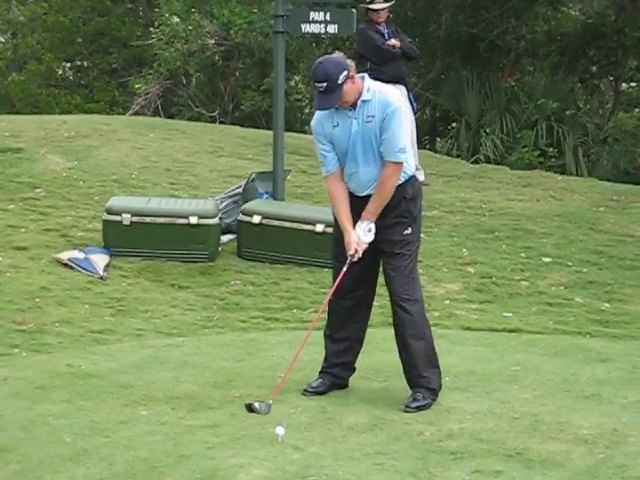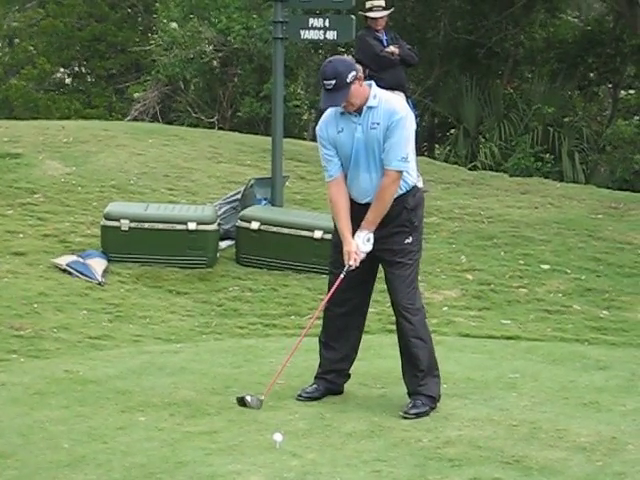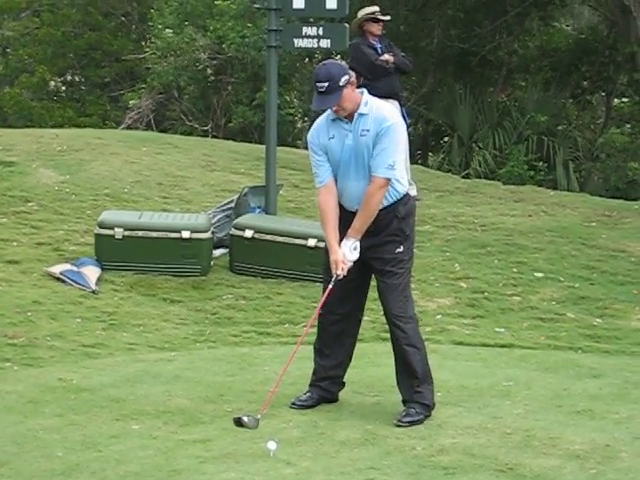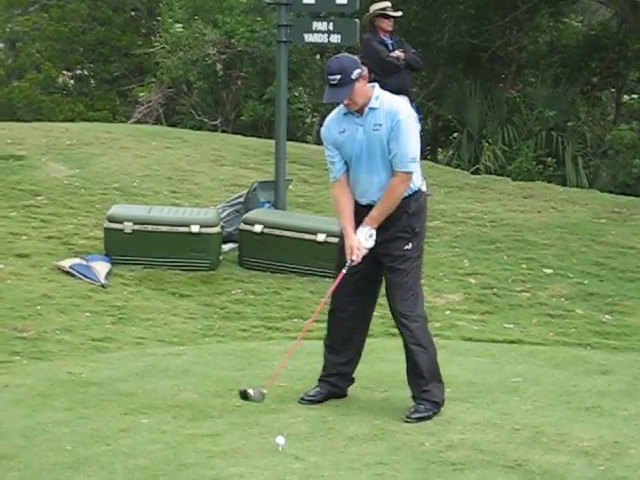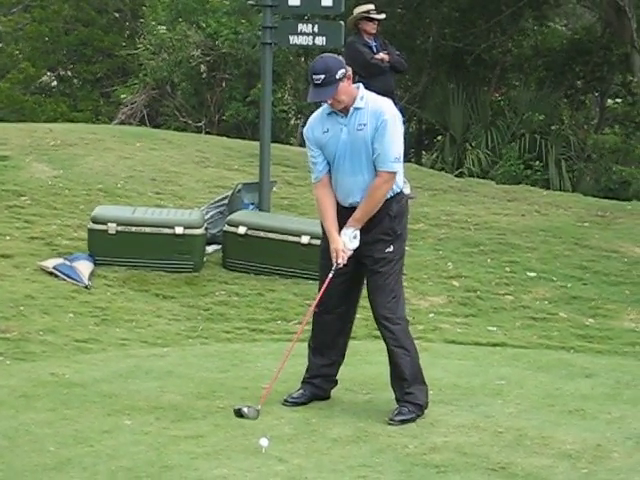
dt=1s
person 1, frame 1
left shoulder: (390, 103)
right shoulder: (322, 119)
left elbow: (393, 167)
right elbow: (334, 177)
left wrist: (368, 222)
right wrist: (348, 230)
left hip: (397, 201)
right hip: (354, 202)
left knee: (404, 292)
right knee: (345, 292)
left ankle: (425, 381)
right ankle: (336, 371)
person 1, frame 2
left shoulder: (395, 111)
right shoulder: (327, 124)
left elbow: (393, 177)
right elbow: (336, 183)
left wrist: (367, 231)
right wrist: (347, 238)
left hip: (398, 210)
right hip: (354, 210)
left knee: (406, 301)
right knee: (341, 300)
left ankle: (424, 389)
right ankle: (331, 376)
person 1, frame 3
left shoulder: (386, 119)
right shoulder: (319, 132)
left elbow: (379, 186)
right elbow: (326, 190)
left wrist: (352, 239)
right wrist: (334, 246)
left hip: (390, 219)
right hip: (349, 216)
left knee: (398, 309)
right knee: (335, 308)
left ankle: (419, 397)
right ankle: (325, 385)
person 1, frame 4
left shoulder: (398, 112)
right shoulder: (332, 125)
left elbow: (403, 177)
right elbow: (340, 183)
left wrist: (370, 226)
right wrist: (351, 234)
left hip: (402, 215)
right hip: (360, 213)
left knee: (406, 306)
right knee: (346, 303)
left ankle: (429, 393)
right ankle: (335, 380)
person 1, frame 5
left shoulder: (383, 112)
right shoulder: (315, 125)
left elbow: (386, 177)
right elbow: (322, 184)
left wrist: (354, 227)
right wrist: (334, 236)
left hip: (383, 217)
right hip: (340, 216)
left knee: (387, 308)
right knee: (329, 306)
left ankle: (412, 396)
right ankle: (318, 382)
person 2, frame 1
left shoulder: (393, 28)
right shoulder: (364, 30)
left elbow: (414, 51)
right elbow: (379, 52)
left wrist: (400, 44)
right wrist: (401, 51)
left hip: (399, 87)
left ankle: (414, 171)
person 2, frame 2
left shoulder: (393, 36)
right shoulder: (363, 37)
left elbow: (413, 58)
right elbow: (380, 60)
left wrist: (398, 52)
right wrist: (401, 58)
left hip: (398, 91)
person 2, frame 3
left shoulder: (386, 43)
right shoulder: (358, 45)
left elbow: (408, 64)
right elbow: (375, 68)
left wrist: (392, 60)
right wrist: (394, 65)
left hip: (393, 101)
left ankle: (407, 186)
person 2, frame 4
left shoulder: (398, 41)
right shoulder: (369, 40)
left elbow: (418, 62)
right elbow: (386, 64)
left wrist: (403, 56)
right wrist: (405, 62)
left hip: (404, 97)
person 2, frame 5
left shoulder: (382, 42)
right shoulder: (353, 43)
left elbow: (403, 64)
right elbow: (371, 66)
left wrist: (387, 58)
right wrist: (389, 64)
left hip: (389, 101)
left ankle: (400, 185)
